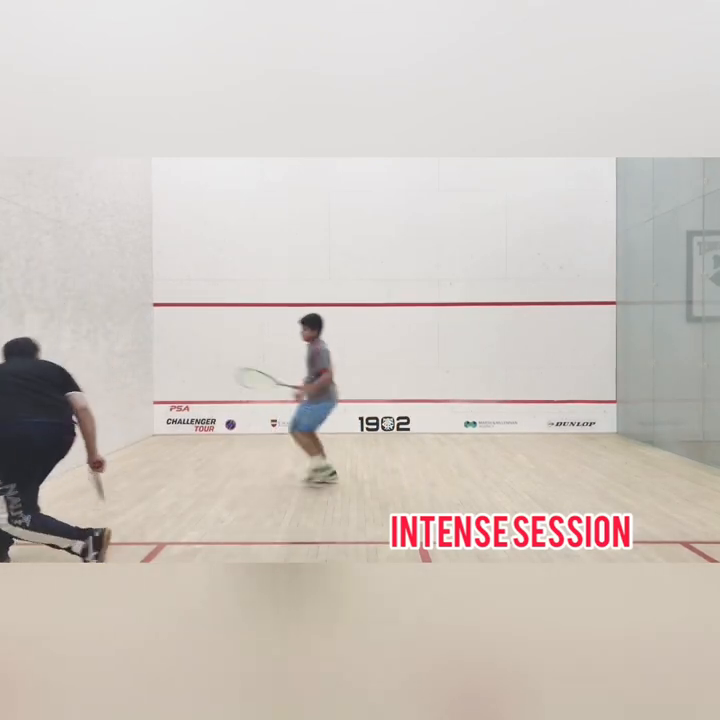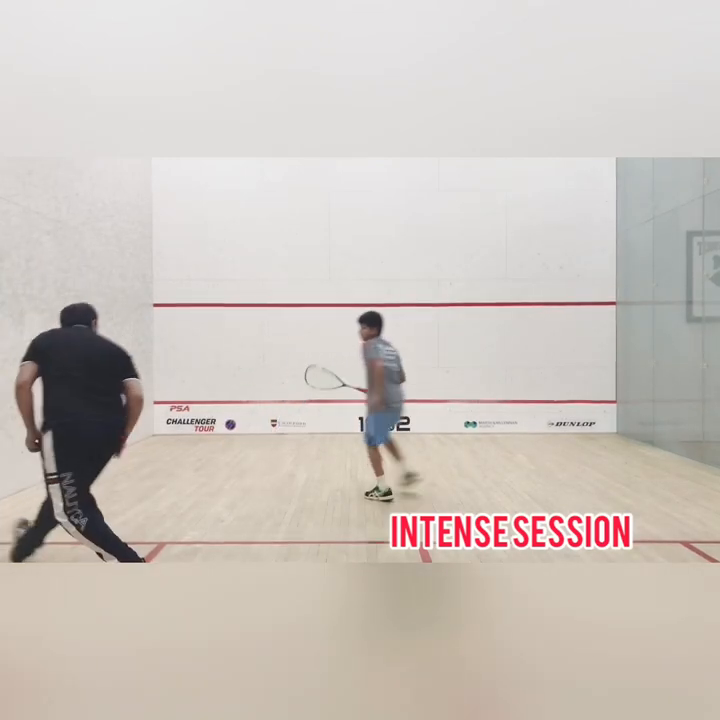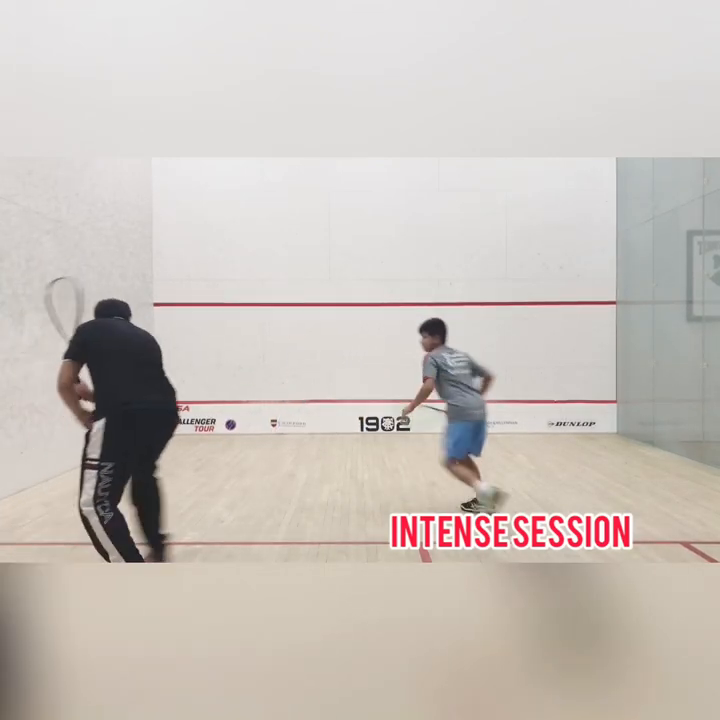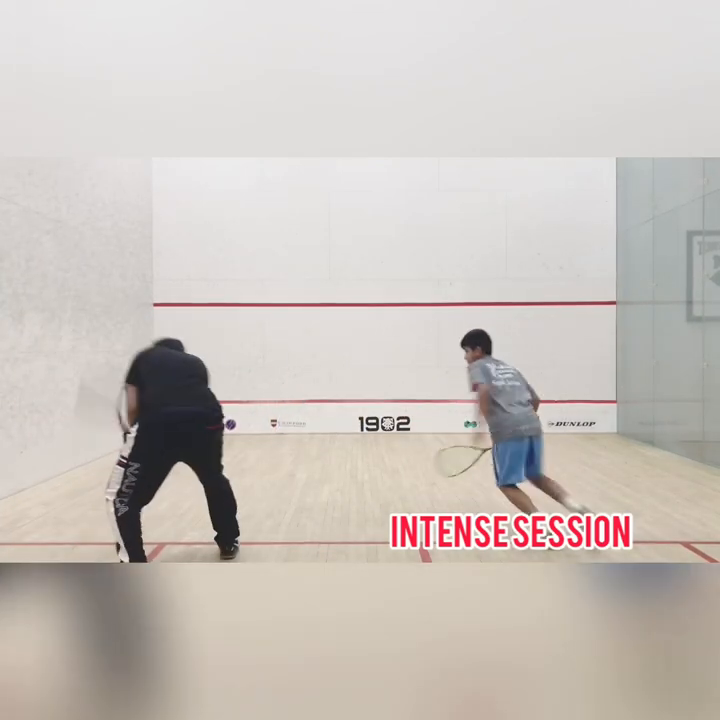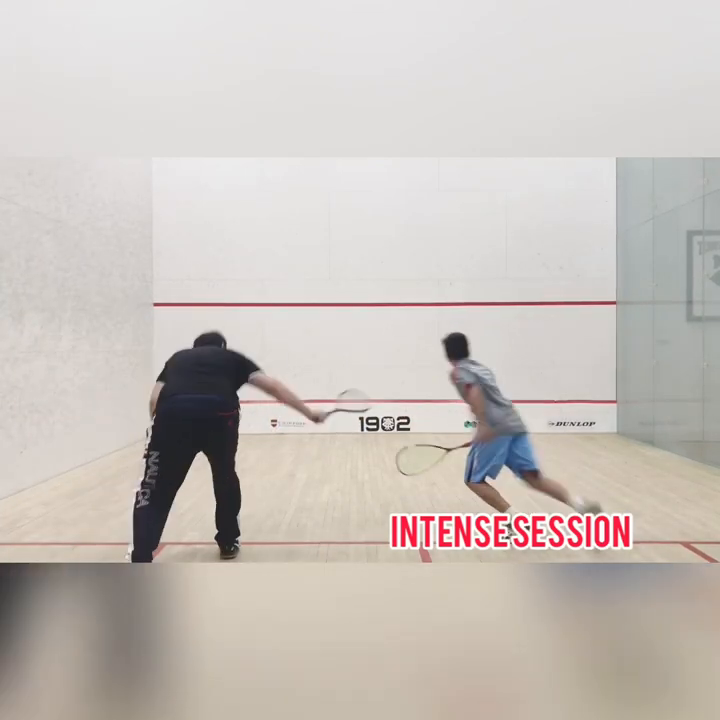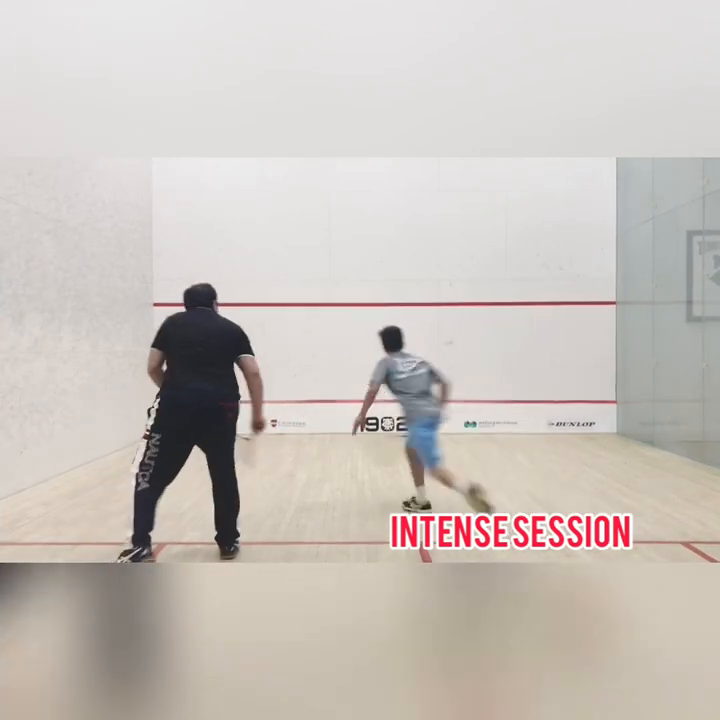
dt=0.3s
person 1, frame 1
right shoulder: (55, 370)
right elbow: (83, 409)
right wrist: (94, 453)
right hip: (59, 431)
right knee: (20, 496)
left ankle: (86, 543)
person 1, frame 2
left shoulder: (44, 340)
right shoulder: (113, 350)
left elbow: (22, 384)
right elbow: (136, 396)
left wrist: (32, 430)
right wrist: (121, 435)
left hip: (65, 427)
right hip: (109, 430)
left knee: (71, 511)
right knee: (66, 490)
left ankle: (130, 565)
right ankle: (28, 540)
person 1, frame 3
left shoulder: (89, 330)
right shoulder: (146, 339)
left elbow: (64, 384)
left wrist: (84, 417)
right wrist: (89, 392)
left hip: (121, 416)
right hip: (163, 414)
left knee: (95, 503)
right knee: (143, 476)
right ankle: (157, 548)
person 1, frame 4
left shoulder: (144, 358)
right shoulder: (196, 364)
left elbow: (133, 407)
left wrist: (133, 435)
left hip: (159, 423)
right hip: (207, 419)
left knee: (121, 498)
right knee: (215, 480)
right ankle: (229, 542)
person 1, frame 5
left shoulder: (178, 358)
right shoulder: (234, 358)
left elbow: (155, 400)
right elbow: (273, 386)
left wrist: (160, 433)
right wrist: (308, 412)
left hip: (175, 413)
right hip: (220, 412)
left knee: (153, 491)
right knee: (225, 476)
left ankle: (141, 561)
right ankle: (229, 542)
person 1, frame 6
left shoulder: (172, 323)
right shoulder: (231, 329)
left elbow: (153, 367)
right elbow: (252, 372)
right wrist: (258, 413)
left hip: (176, 401)
right hip: (221, 404)
left knee: (150, 476)
right knee: (224, 474)
left ankle: (140, 546)
right ankle: (228, 541)
person 2, frame 1
left shoulder: (317, 348)
right shoulder: (318, 346)
left elbow: (328, 376)
left wrist: (306, 391)
right wrist: (307, 385)
left hip: (320, 398)
right hip: (327, 397)
left knee: (296, 430)
right knee: (308, 431)
left ankle: (320, 464)
right ankle: (327, 471)
person 2, frame 2
left shoulder: (370, 345)
right shoulder: (391, 349)
left elbow: (379, 366)
right elbow: (401, 378)
left wrist: (376, 394)
left hip: (381, 403)
right hip: (397, 402)
left knee: (372, 443)
right knee: (383, 437)
left ankle: (383, 488)
right ankle: (405, 472)
person 2, frame 3
left shoulder: (431, 358)
right shoulder: (462, 355)
left elbow: (428, 387)
right elbow: (488, 376)
left wrist: (411, 406)
left hip: (461, 416)
right hip: (479, 412)
left knee: (451, 463)
right knee: (462, 457)
left ankle: (486, 491)
right ankle: (481, 499)
person 2, frame 4
left shoulder: (476, 367)
right shoulder: (510, 369)
left elbow: (484, 392)
right elbow: (535, 400)
left hip: (506, 432)
right hip: (531, 428)
left knee: (506, 485)
right knee: (537, 478)
right ankle: (576, 509)
person 2, frame 5
left shoulder: (457, 372)
right shoulder: (481, 368)
left elbow: (474, 393)
left wrist: (483, 427)
right wrist: (481, 435)
left hip: (494, 429)
right hip: (513, 425)
left knee: (474, 481)
right knee: (534, 476)
left ankle: (511, 518)
right ankle: (583, 506)
person 2, frame 6
left shoulder: (385, 363)
right shoulder: (420, 361)
left elbow: (373, 389)
right elbow: (444, 384)
left wrist: (361, 416)
left hip: (418, 417)
right hip: (432, 414)
left knee: (433, 467)
right knee: (411, 451)
left ankle: (468, 489)
right ankle: (421, 499)
